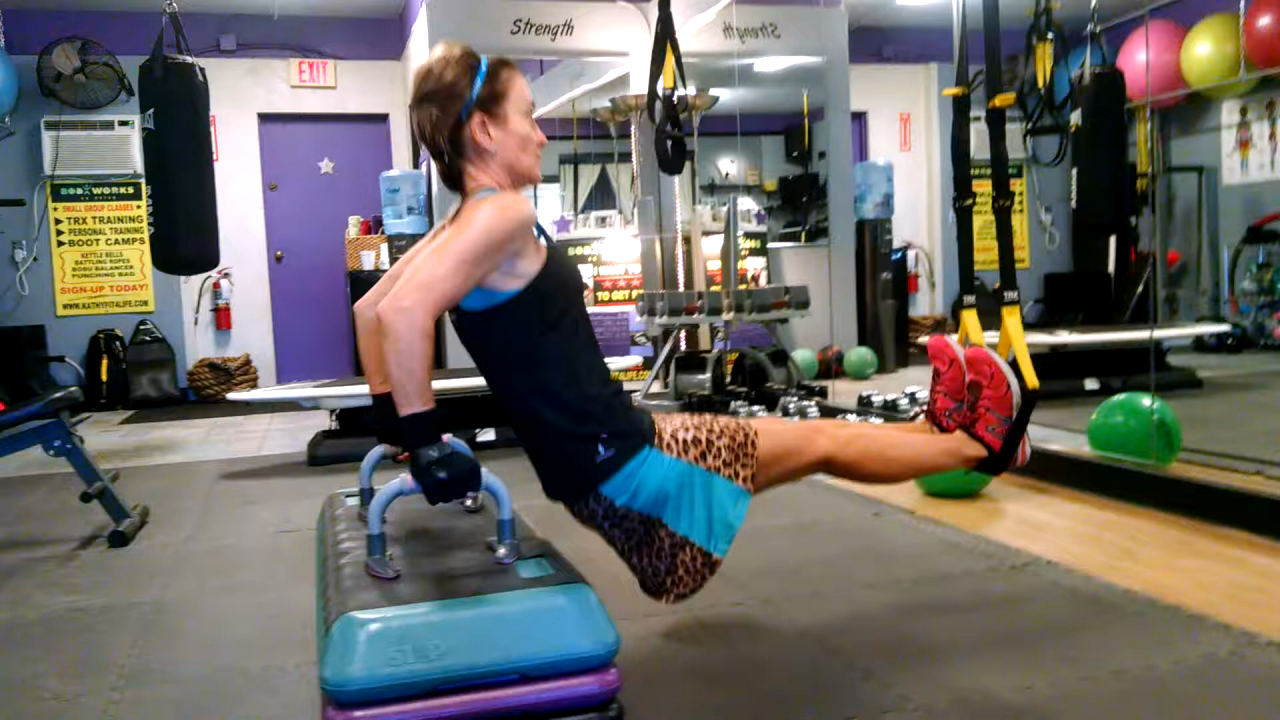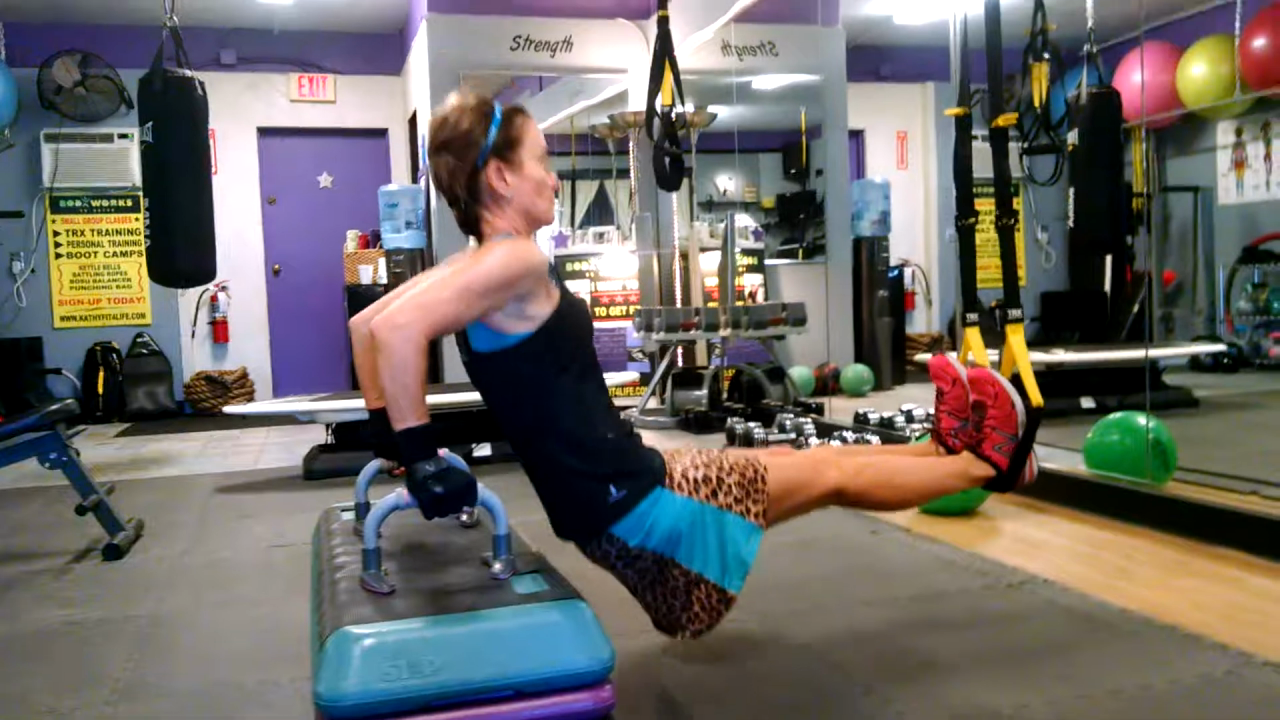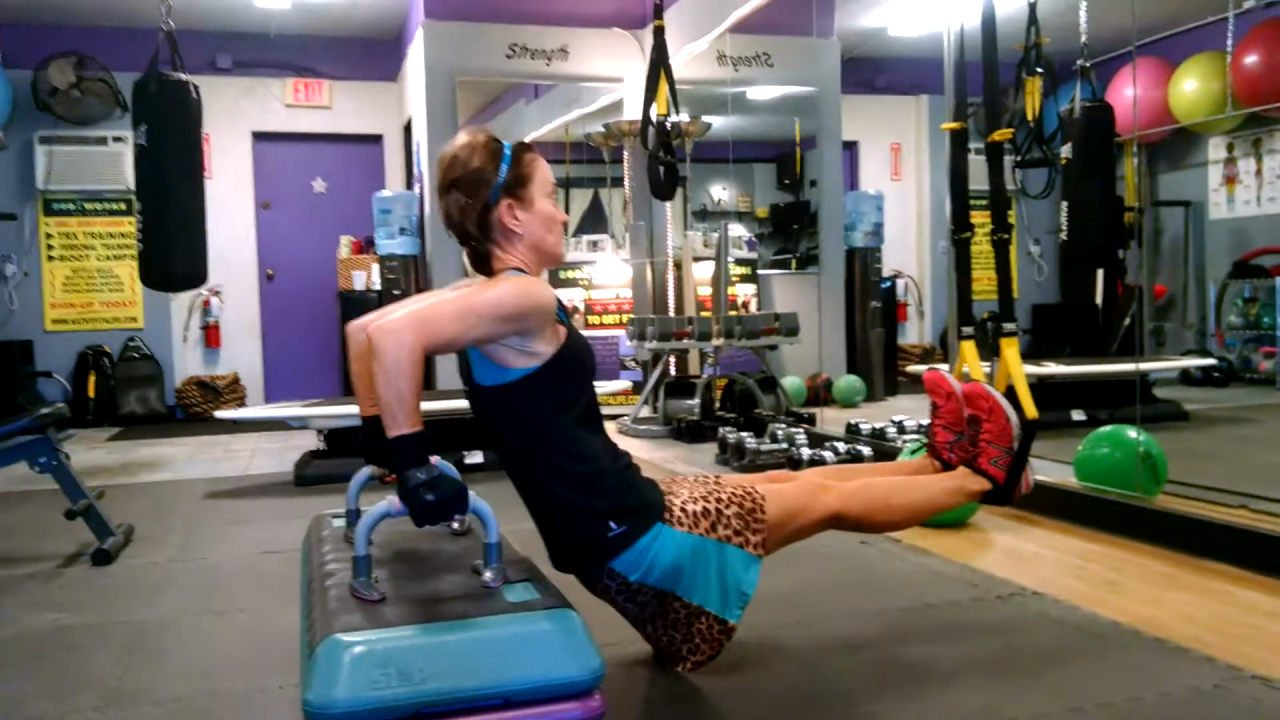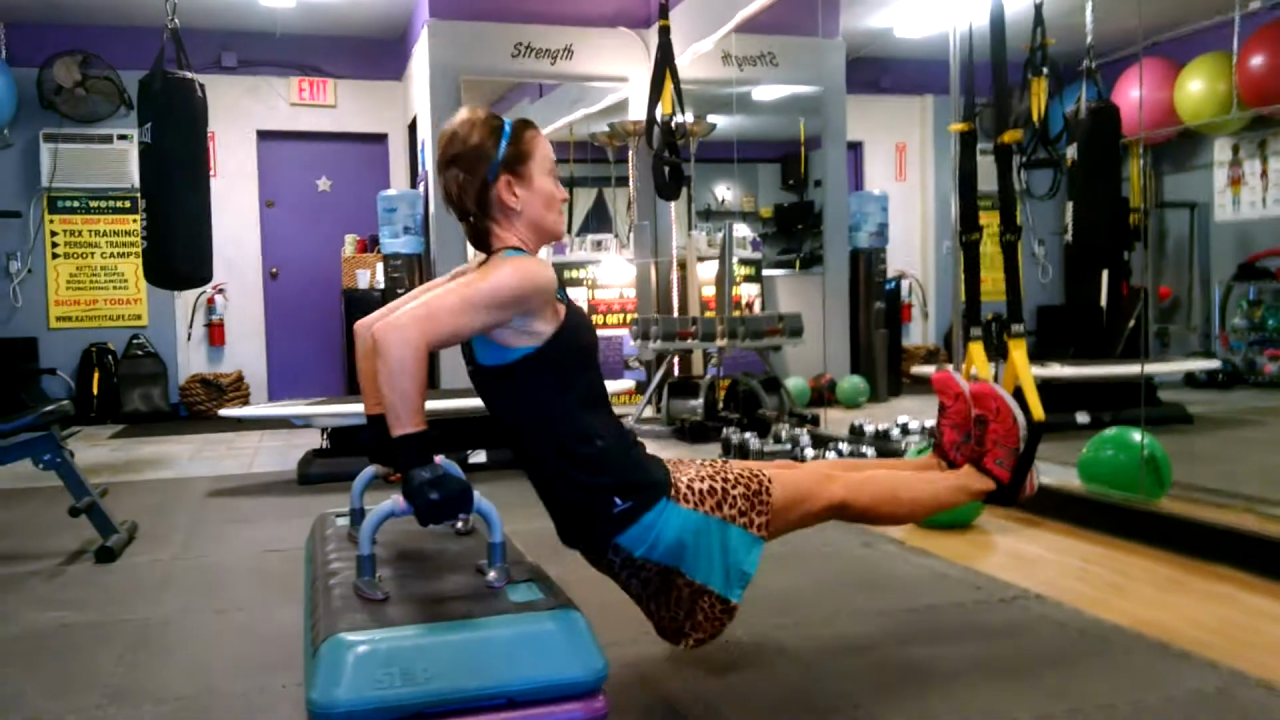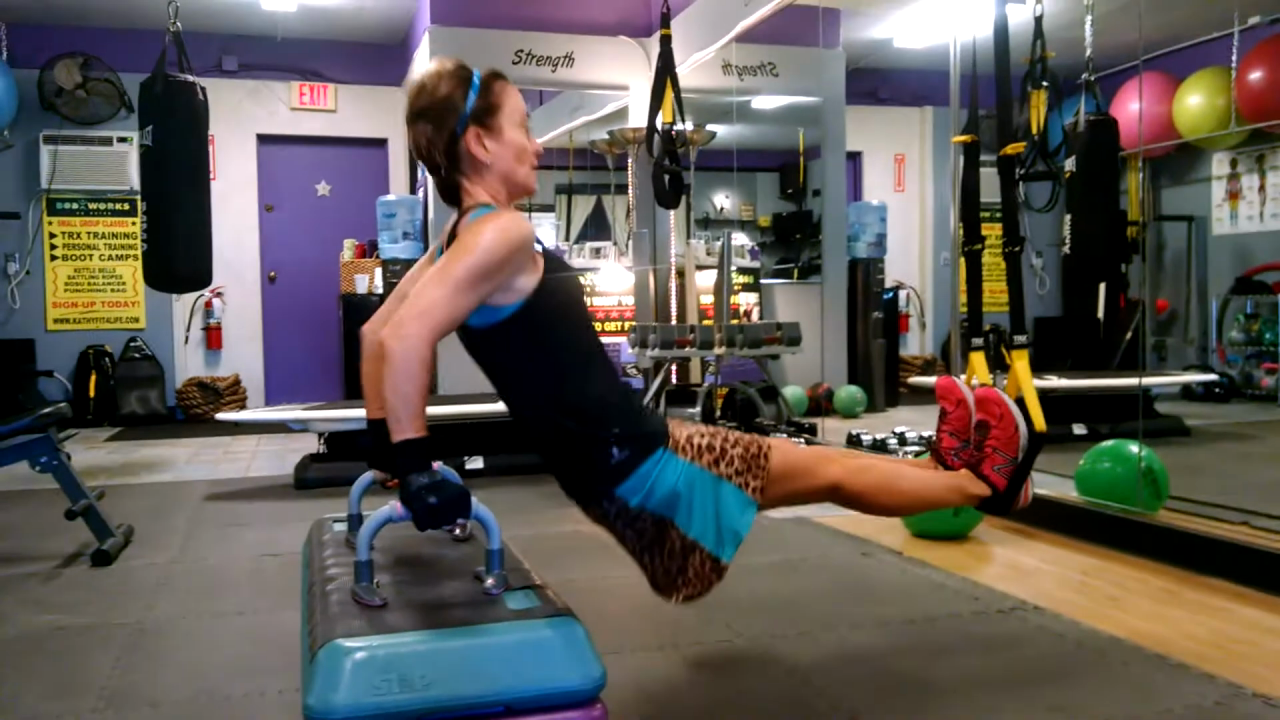
dt=0.2s
person 1, frame 1
left shoulder: (463, 225)
right shoulder: (502, 215)
left elbow: (370, 313)
right elbow: (405, 314)
left wrist: (397, 427)
right wrist: (426, 442)
left hip: (601, 457)
right hip: (618, 467)
left knee: (784, 429)
right knee: (819, 442)
left ankle: (939, 427)
right ankle: (978, 445)
person 1, frame 2
left shoulder: (476, 265)
right shoulder: (515, 261)
left elbow: (364, 327)
right elbow: (394, 328)
left wrist: (392, 443)
right wrist: (421, 459)
left hip: (612, 489)
right hip: (628, 506)
left knee: (790, 459)
right knee: (826, 473)
left ankle: (946, 447)
right ankle: (986, 465)
person 1, frame 3
left shoulder: (484, 294)
right shoulder: (524, 298)
left elbow: (361, 334)
right elbow: (389, 335)
left wrist: (385, 449)
right wrist: (413, 466)
left hip: (616, 517)
right hip: (627, 537)
left knee: (787, 481)
right knee: (825, 499)
left ankle: (940, 463)
right ankle: (979, 478)
person 1, frame 4
left shoulder: (483, 275)
right shoulder: (522, 278)
left elbow: (369, 331)
right elbow: (398, 342)
left wrist: (391, 445)
right wrist: (415, 462)
left hip: (621, 498)
right hip: (632, 515)
left knee: (793, 467)
right knee: (828, 487)
left ankle: (945, 466)
right ankle: (981, 480)
person 1, frame 5
left shoulder: (462, 237)
right shoulder: (500, 234)
left elbow: (375, 336)
right elbow: (402, 342)
left wrist: (388, 449)
right wrist: (415, 465)
left hip: (608, 461)
right hip: (630, 466)
left knee: (797, 455)
right knee: (824, 466)
left ankle: (941, 472)
right ankle: (981, 486)
